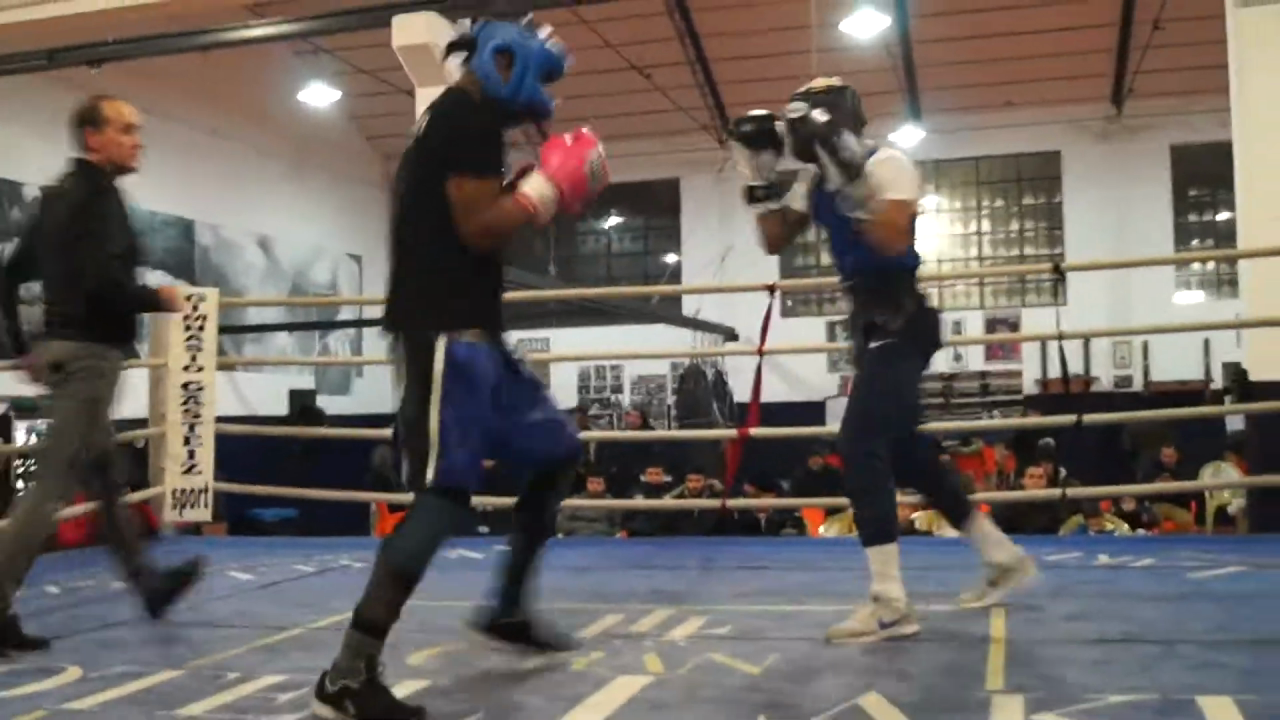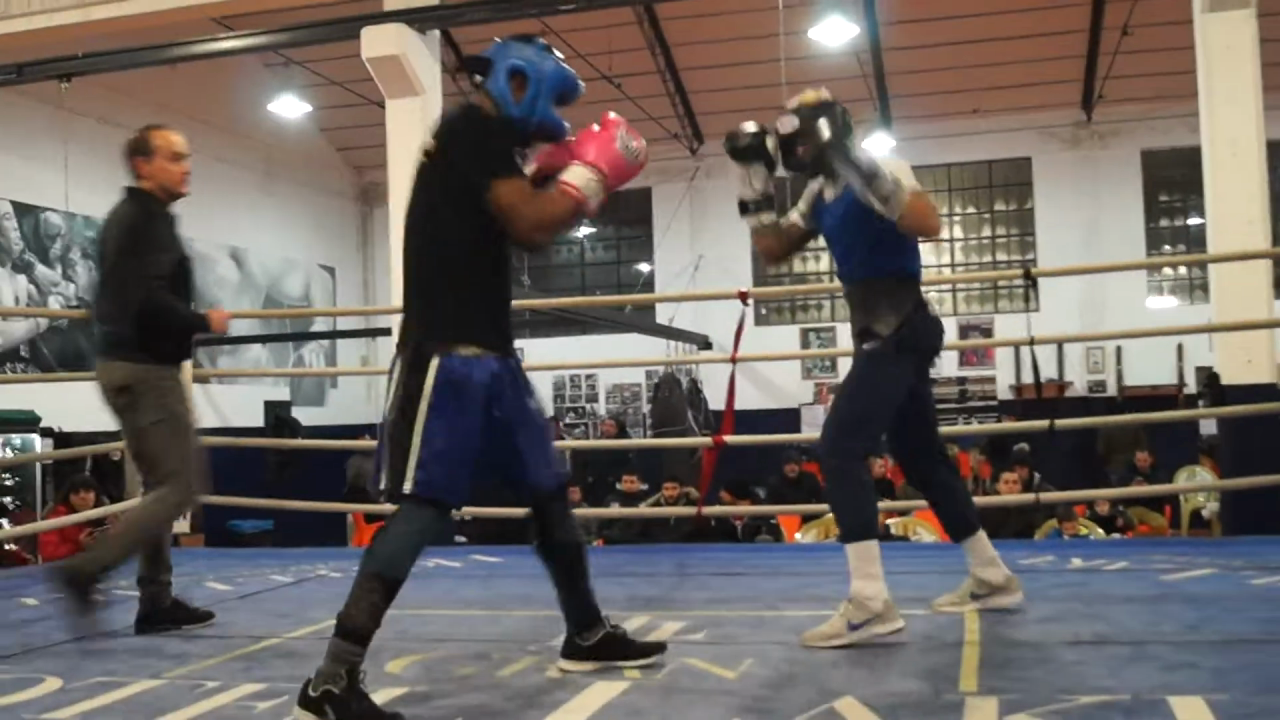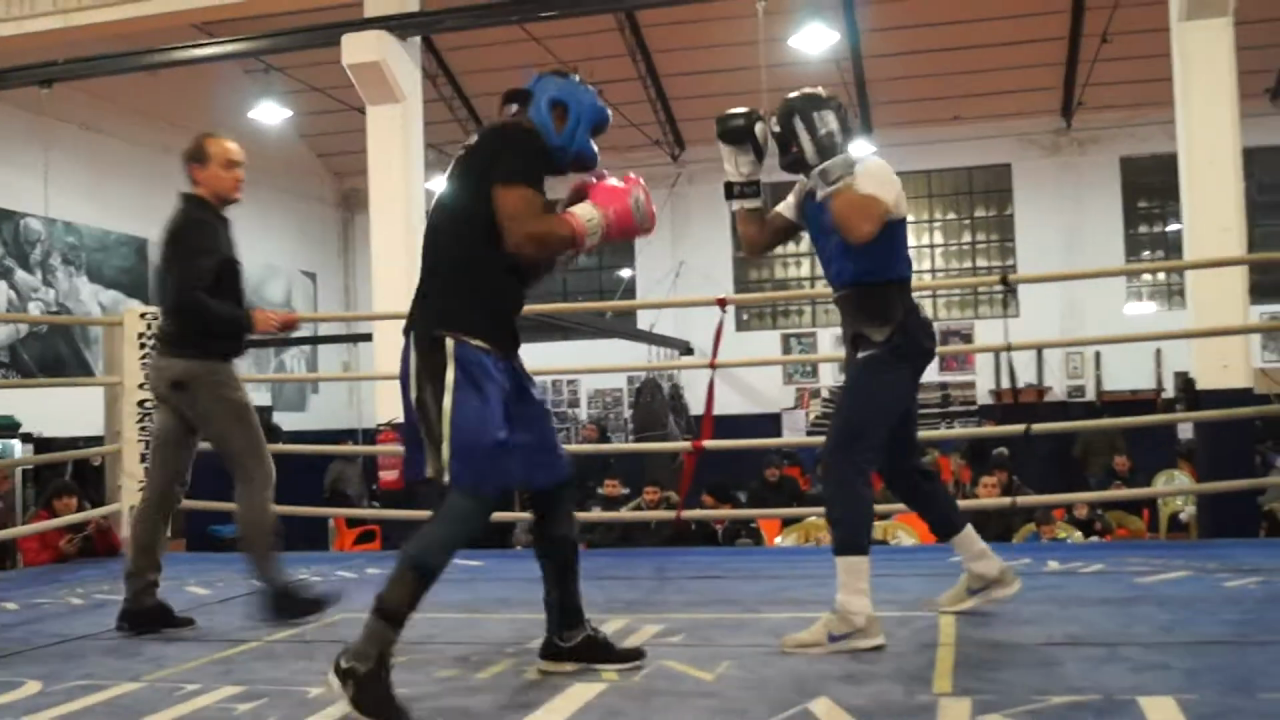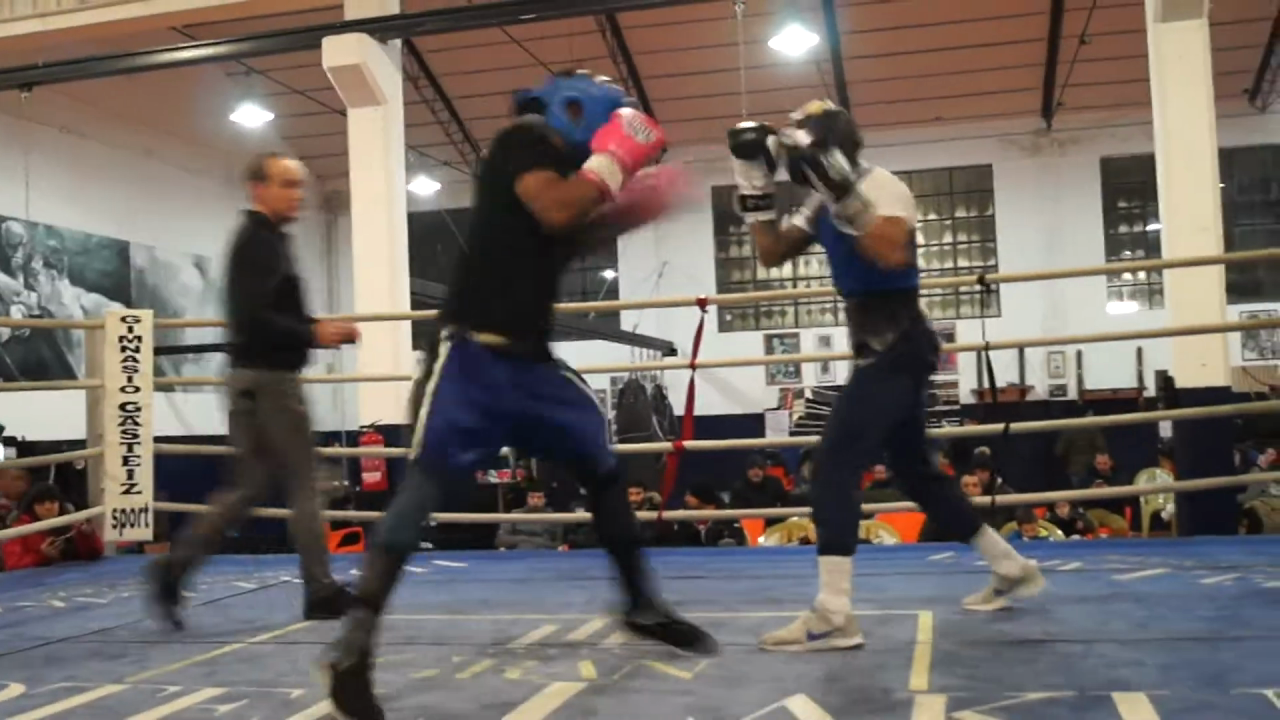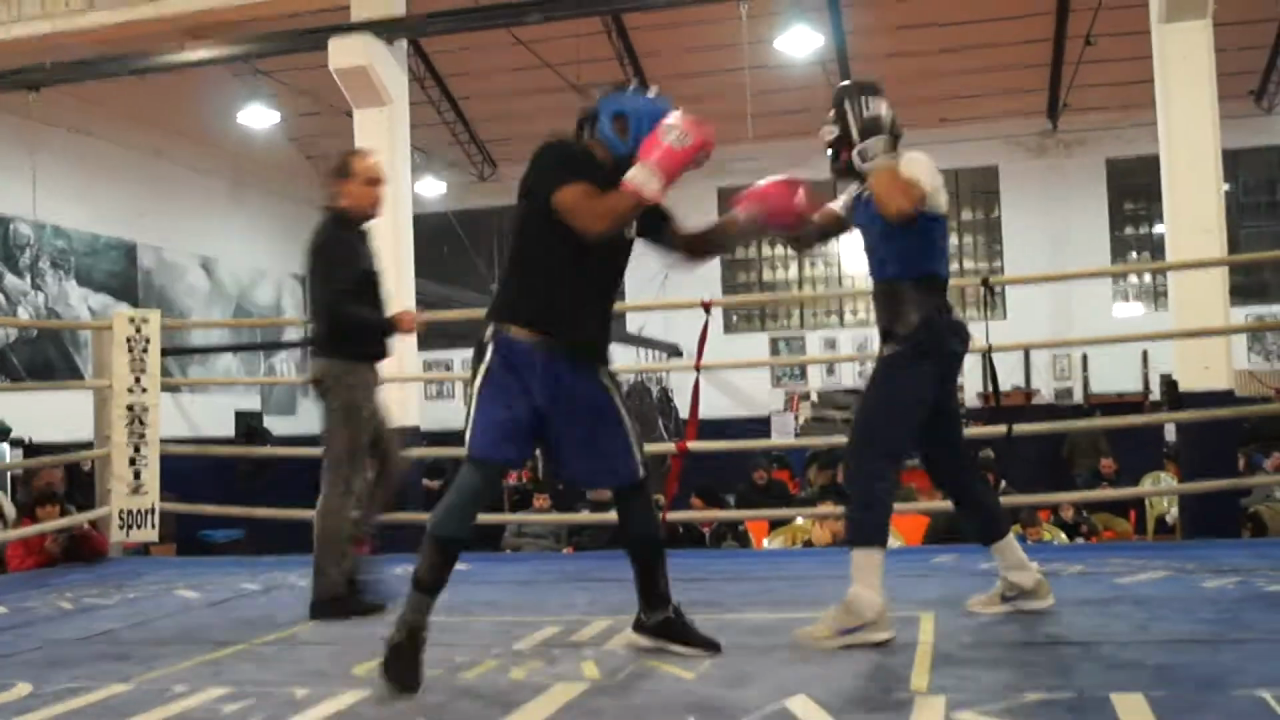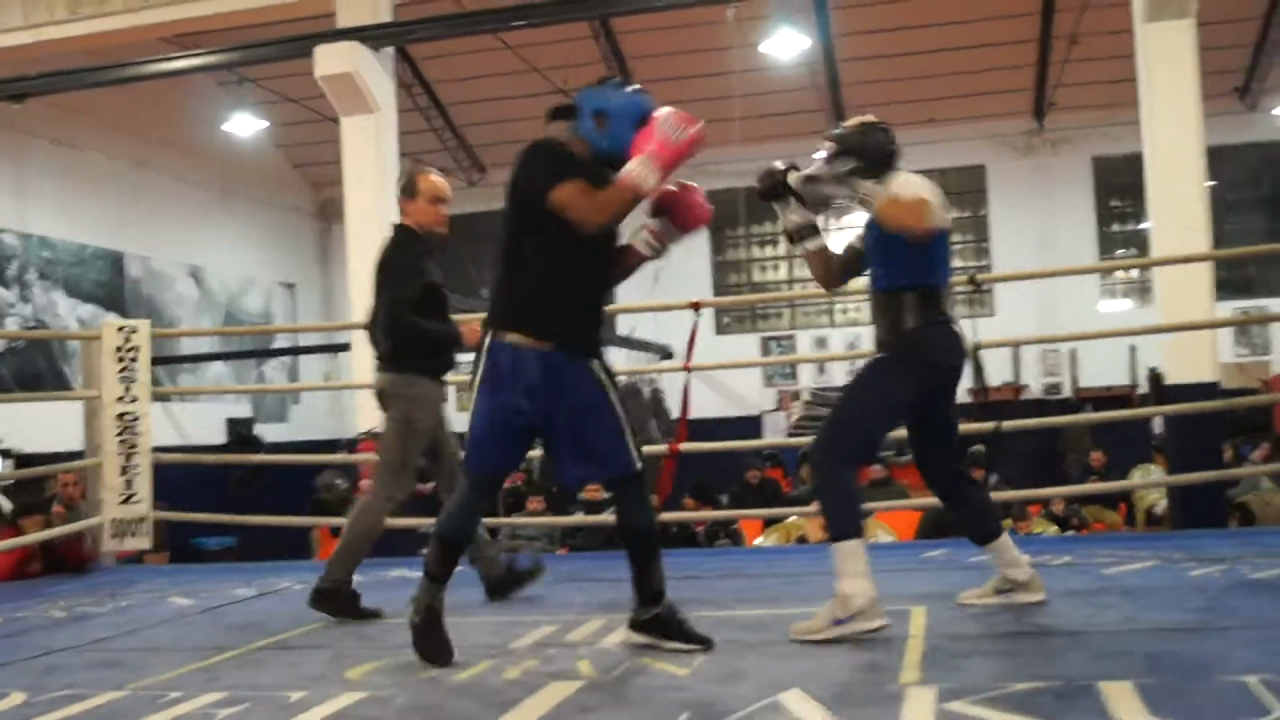
dt=0.2s
person 1, frame 1
left shoulder: (462, 122)
right shoulder: (465, 113)
right elbow: (480, 228)
left wrist: (545, 181)
right wrist: (551, 183)
left hip: (474, 337)
right hip: (444, 339)
left knee: (557, 453)
right knee: (446, 497)
left ankle: (507, 609)
person 1, frame 2
left shoulder: (479, 139)
right shoulder: (477, 128)
right elbow: (530, 227)
left wrist: (555, 182)
right wrist: (595, 169)
left hip: (488, 352)
right hip: (446, 353)
left knee: (549, 491)
right knee: (427, 504)
left ankle: (587, 634)
person 1, frame 3
left shoulder: (508, 159)
right shoulder: (513, 141)
right elbow: (523, 238)
left wrist: (580, 219)
right wrist: (597, 214)
left hip: (492, 351)
right hip: (452, 349)
left knee: (553, 489)
right knee: (470, 498)
left ankle: (568, 636)
right ankle: (364, 660)
person 1, frame 4
left shoulder: (549, 164)
right shoulder: (523, 142)
left elbow: (585, 226)
right elbow: (559, 213)
left wrist: (641, 195)
right wrist: (612, 157)
left hip: (527, 354)
right hip: (475, 350)
left knee: (603, 473)
right knee: (428, 480)
left ankle: (643, 609)
right ankle: (351, 652)
person 1, frame 5
left shoulder: (627, 183)
right shoulder: (559, 159)
left elbow: (690, 248)
right elbow: (594, 223)
left wrist: (751, 215)
right wrist: (658, 166)
left hip: (580, 359)
right hip: (520, 348)
left knee: (631, 485)
right knee: (482, 472)
left ankle: (657, 617)
right ankle: (411, 624)
person 1, frame 6
left shoulder: (603, 179)
right shoulder: (544, 159)
left elbow: (607, 268)
right elbow: (592, 216)
left wrist: (661, 226)
right wrist: (652, 163)
left hip: (577, 357)
right hip: (518, 350)
left knee: (628, 477)
right knee: (482, 479)
left ankle: (651, 611)
right ankle: (428, 605)
person 2, frame 1
left shoulder: (885, 165)
right shoulder: (817, 179)
left elbow: (894, 242)
right elbow: (775, 239)
left wrist: (849, 174)
right wrist: (761, 169)
left hip: (898, 325)
right hip: (872, 328)
left knee: (860, 449)
right knee: (905, 452)
left ankle: (890, 604)
right ankle: (1003, 555)
person 2, frame 2
left shoulder: (881, 170)
right shoulder: (821, 193)
left elbow: (927, 224)
right elbow: (772, 252)
left wrist: (860, 169)
right wrist: (754, 182)
left hip: (900, 331)
right hip: (881, 335)
left knee: (841, 448)
right knee: (922, 458)
left ankle: (869, 602)
right ankle: (992, 577)
person 2, frame 3
left shoulder: (867, 171)
right shoulder: (809, 192)
left elbow: (858, 229)
right elbow: (755, 242)
left wrist: (828, 156)
right wrist: (741, 167)
left hip: (892, 339)
right hip: (873, 341)
left knee: (844, 461)
right knee: (899, 464)
left ankle: (854, 616)
right ankle: (986, 569)
person 2, frame 4
left shoulder: (880, 186)
right shoulder: (823, 202)
left elbow: (892, 255)
right elbow: (772, 253)
left wrist: (844, 189)
right wrist: (754, 179)
left hip: (897, 348)
right hip: (881, 350)
left knee: (835, 463)
right knee: (916, 470)
left ankle: (833, 615)
right ankle: (1011, 568)
person 2, frame 5
left shoulder: (914, 167)
right shoulder: (862, 193)
left elbow: (897, 205)
right elbow: (804, 236)
left wrist: (871, 141)
left hip: (923, 337)
right hip: (913, 340)
left knee: (869, 455)
right knee: (949, 463)
left ankle: (865, 608)
right ankle: (1024, 580)
person 2, frame 6
left shoulder: (909, 187)
right shoulder: (882, 213)
left elbow: (915, 226)
right elbow: (832, 276)
left wrist: (855, 184)
right wrist: (796, 215)
left hip: (915, 347)
right hip: (923, 349)
left knee: (832, 453)
right knee: (943, 468)
left ankle: (855, 599)
right ankle: (1018, 574)
person 3, frame 1
left shoulder: (58, 196)
right shoulder: (99, 197)
right elbow: (105, 283)
right wrist: (158, 298)
left hip: (62, 347)
right hip: (90, 352)
left knee: (109, 476)
right knee: (53, 484)
left ankle: (149, 583)
person 3, frame 2
left shoulder: (119, 221)
right shoulder: (151, 221)
left elbow: (111, 304)
right elbow: (148, 302)
right wrist: (203, 322)
left hip: (120, 368)
right hip: (149, 371)
left knee: (162, 484)
right knee: (181, 484)
left ankle: (157, 600)
right ankle: (85, 570)
person 3, frame 3
left shoulder: (191, 223)
right shoulder: (199, 224)
right elbow: (184, 302)
left wrist: (256, 319)
right wrist: (248, 321)
left hip: (174, 366)
right hip: (202, 369)
left knee: (164, 485)
right knee: (255, 472)
left ankle: (139, 602)
right ankle: (275, 589)
person 3, frame 4
left shoulder: (266, 240)
right shoulder: (260, 242)
right elbow: (253, 319)
left wrist: (322, 328)
right wrist: (315, 335)
left hip: (253, 377)
right hip: (271, 379)
left knee: (248, 488)
right knee: (302, 483)
left ankle: (174, 567)
right ankle: (321, 592)
person 3, frame 5
left shoulder: (343, 235)
right shoulder: (338, 236)
left elbow: (327, 311)
right elbow: (332, 310)
left wrist: (381, 326)
right wrist: (390, 323)
left hip: (344, 367)
right hip: (345, 369)
left knee: (388, 466)
right knee: (342, 480)
left ankle: (340, 571)
right ankle: (330, 590)
person 3, frame 6
left shoulder: (414, 251)
right shoulder: (405, 252)
left elbow: (382, 325)
right elbow: (397, 323)
right wrist: (455, 336)
left hip: (419, 383)
right hip: (412, 383)
left knee: (453, 479)
right knee: (389, 488)
left ankle: (495, 572)
right ankle: (334, 587)
